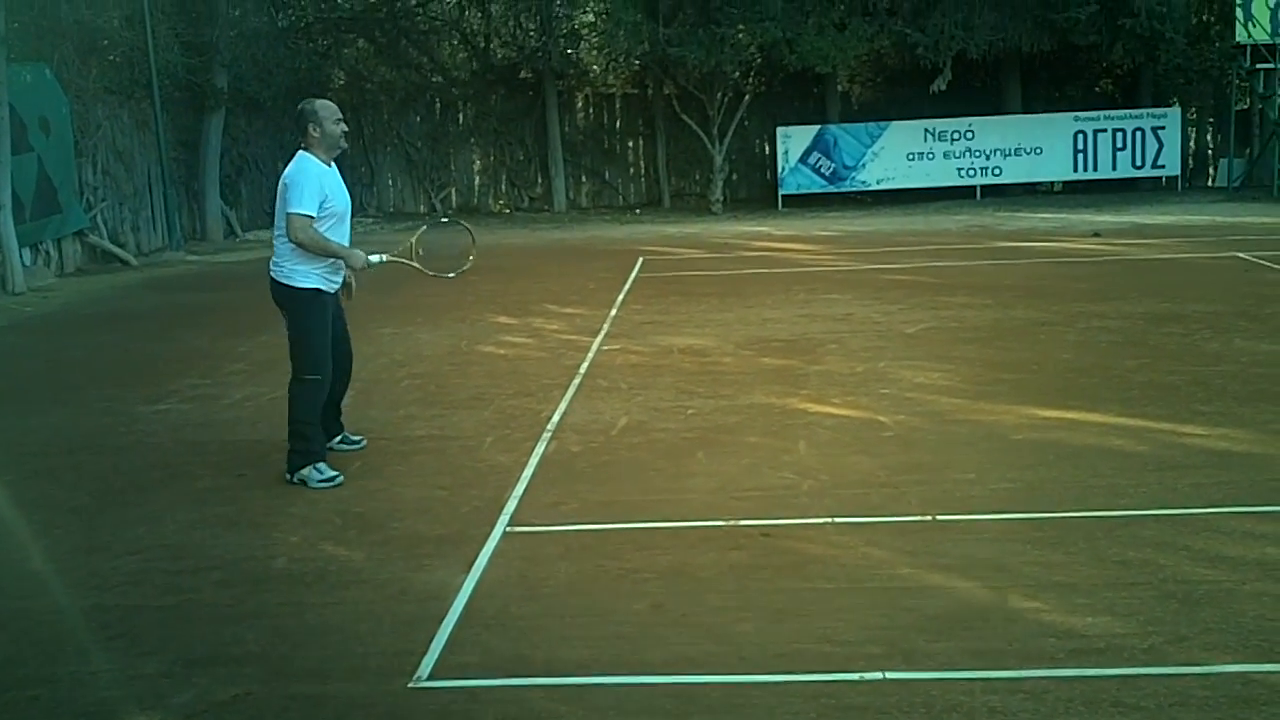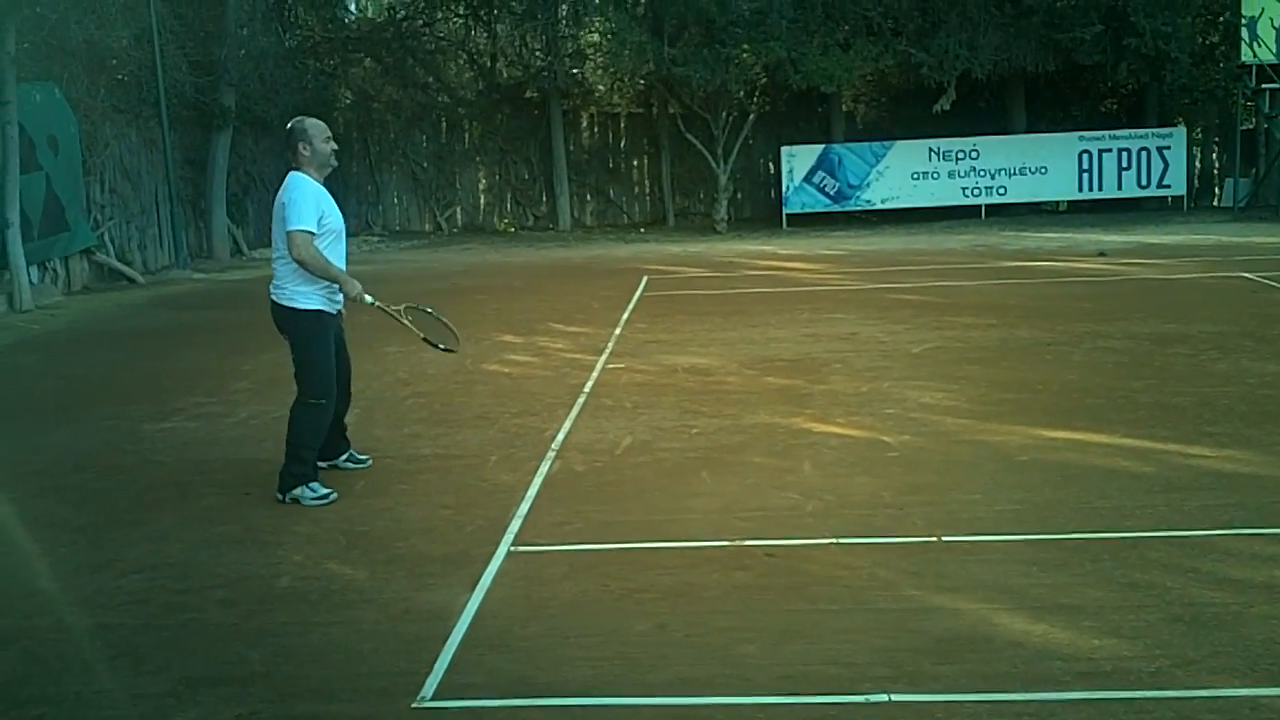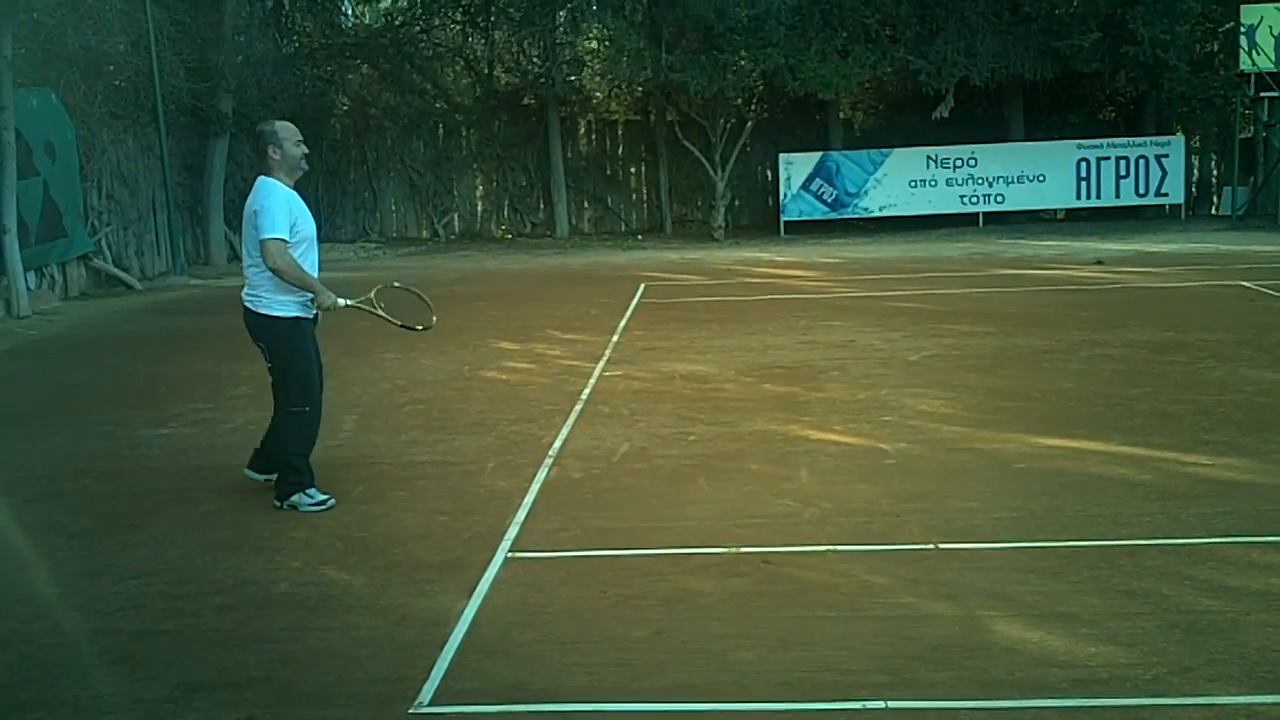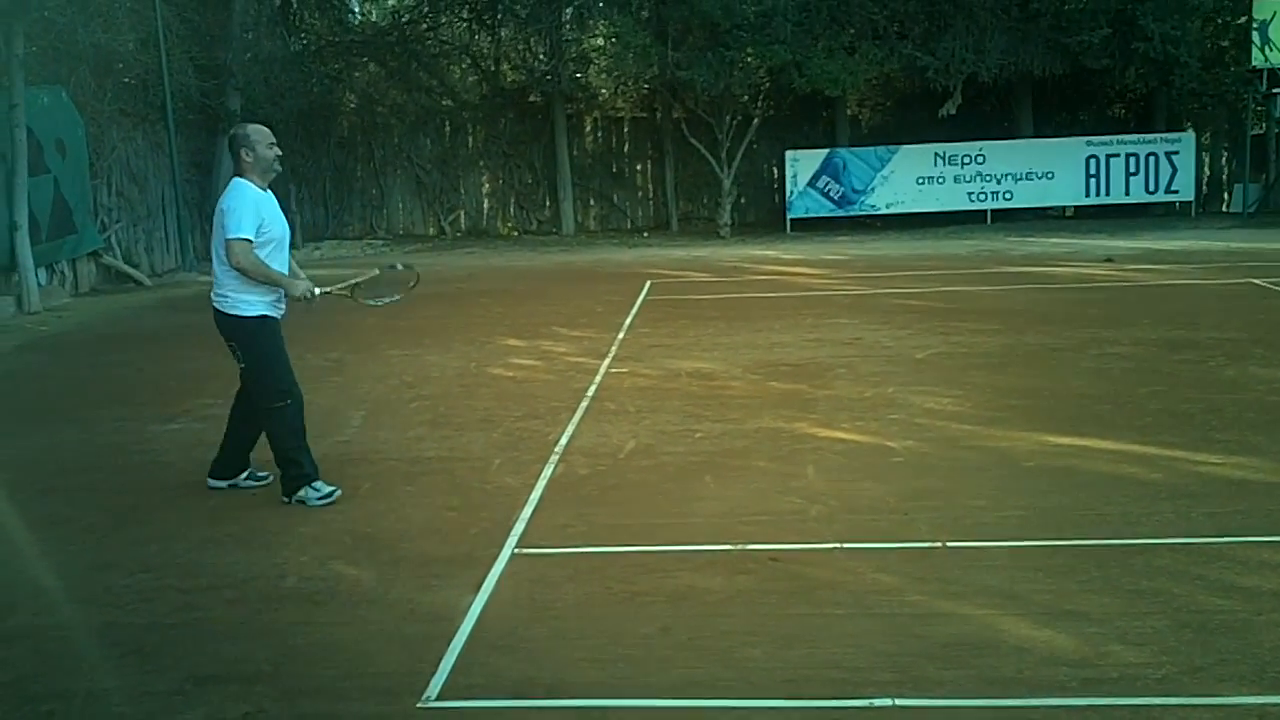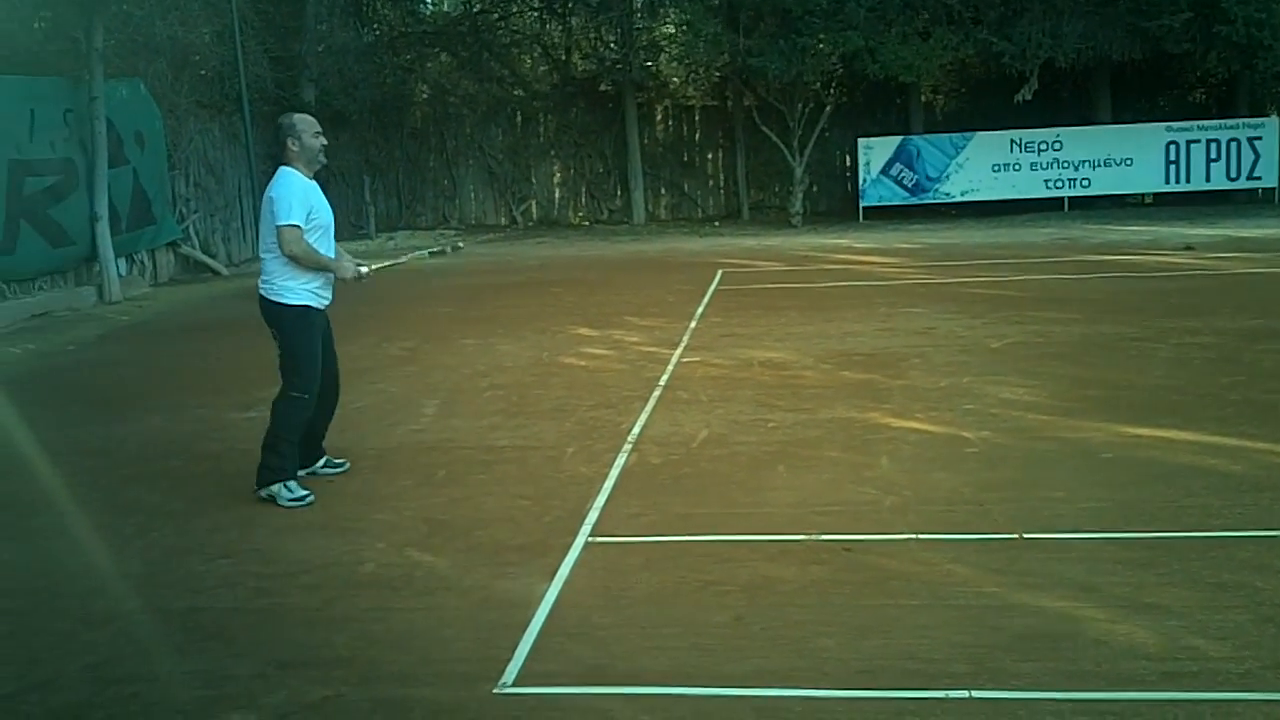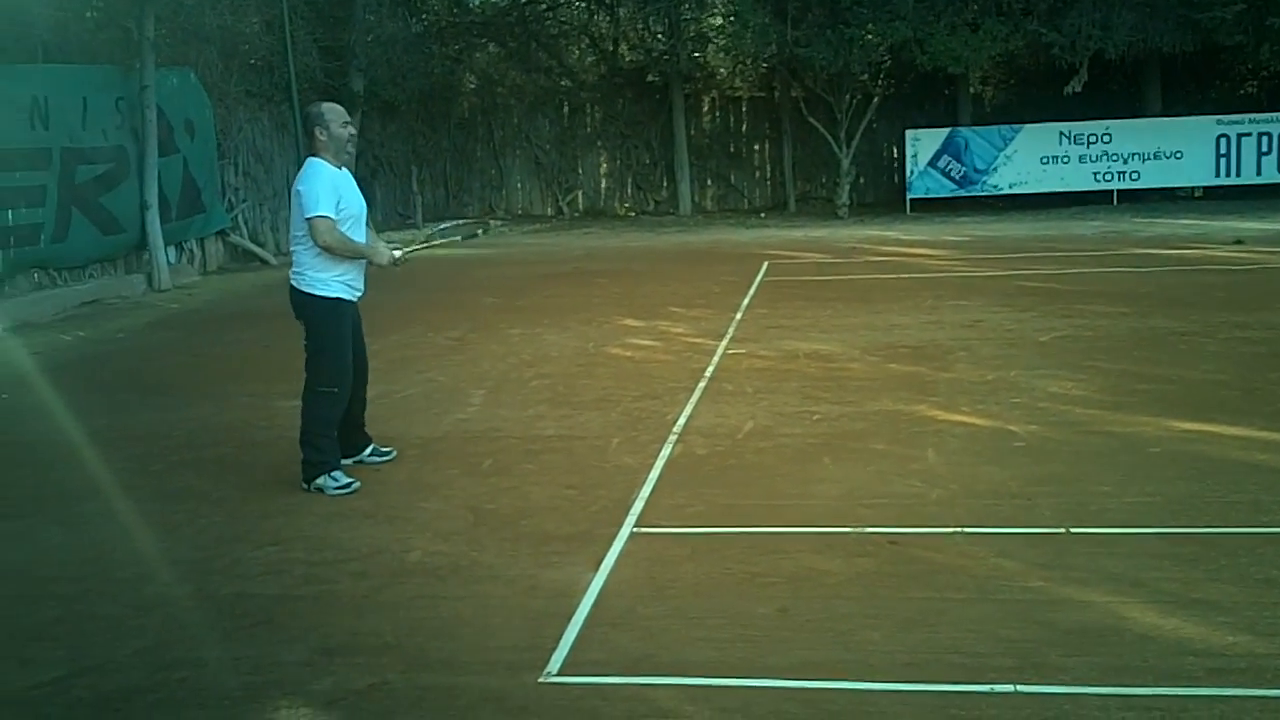
dt=0.4s
person 1, frame 1
left shoulder: (327, 168)
right shoulder: (306, 172)
right elbow: (300, 232)
left wrist: (344, 266)
right wrist: (347, 255)
left hip: (322, 286)
right hip: (301, 287)
left knee: (338, 363)
right knee: (313, 372)
left ankle: (326, 431)
right ankle: (303, 461)
person 1, frame 2
left shoulder: (314, 188)
right shoulder: (301, 190)
right elbow: (301, 251)
left wrist: (336, 292)
right wrist: (346, 281)
left hip: (319, 308)
right hip: (303, 310)
left knee: (337, 383)
right knee: (317, 393)
left ankle: (332, 450)
right ankle: (296, 481)
person 1, frame 3
left shoulder: (284, 194)
right shoulder: (272, 197)
right elbow: (275, 259)
left wrist: (313, 294)
right wrist: (318, 290)
left hip: (289, 314)
right hip: (277, 317)
left knee: (301, 395)
right knee: (301, 402)
left ankle: (269, 462)
right ankle: (292, 488)
person 1, frame 4
left shoulder: (264, 196)
right shoulder: (242, 198)
right elbow: (240, 259)
left wrist: (300, 278)
right wrist: (287, 284)
left hip: (258, 314)
right hip: (245, 316)
left knee: (258, 394)
right knee: (283, 398)
left ankle: (228, 469)
right ankle: (301, 482)
person 1, frame 5
left shoulder: (308, 185)
right shoulder: (289, 186)
right elbow: (292, 245)
left wrist: (345, 259)
right wrist: (336, 267)
left hip: (309, 304)
right hip: (290, 305)
left knee: (325, 384)
right knee: (299, 390)
left ankle: (307, 456)
right ankle: (274, 477)
person 1, frame 6
left shoulder: (342, 174)
right shoulder: (317, 177)
left elbow: (355, 224)
right elbow: (325, 237)
left wrist: (379, 245)
right wrist: (371, 253)
left hip: (342, 295)
right hip: (321, 296)
left knee: (354, 375)
right knee: (328, 381)
left ankle: (353, 444)
right ankle: (319, 469)
